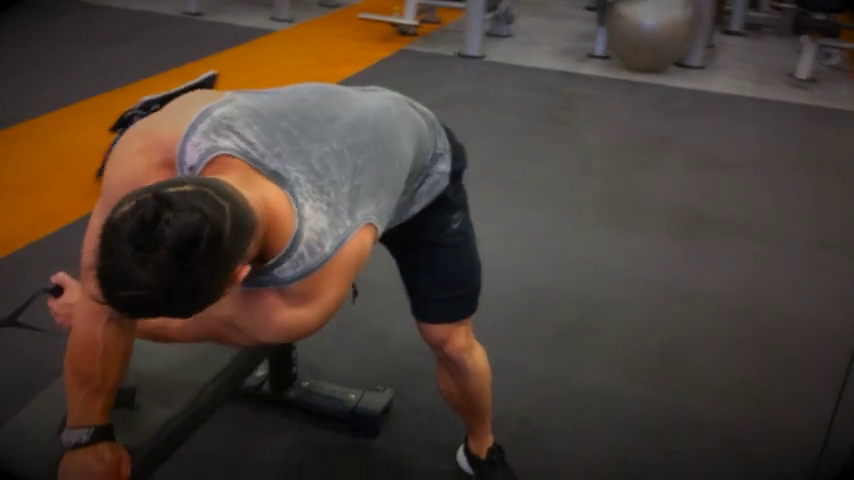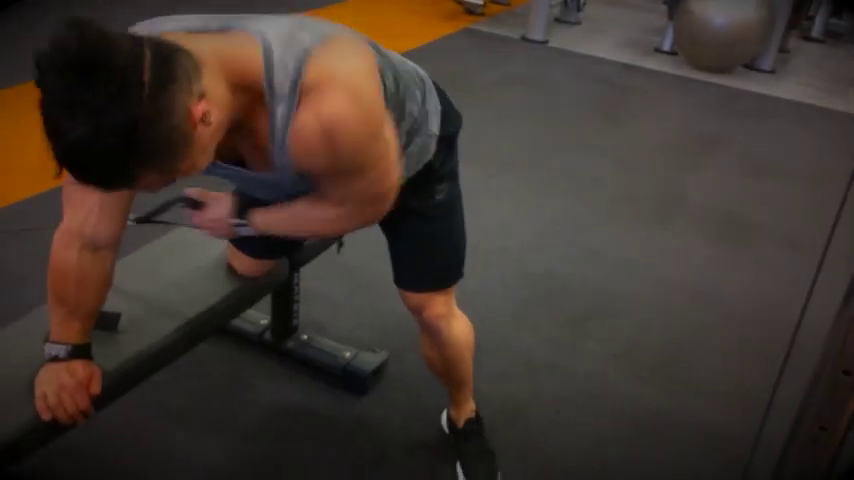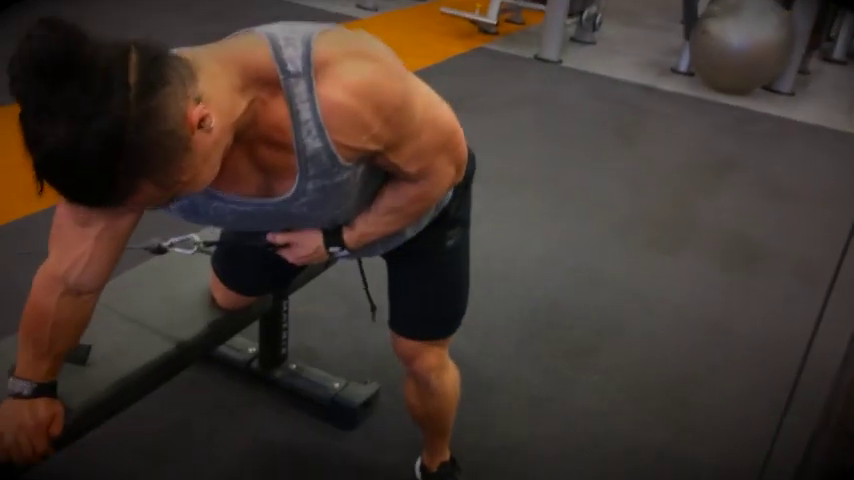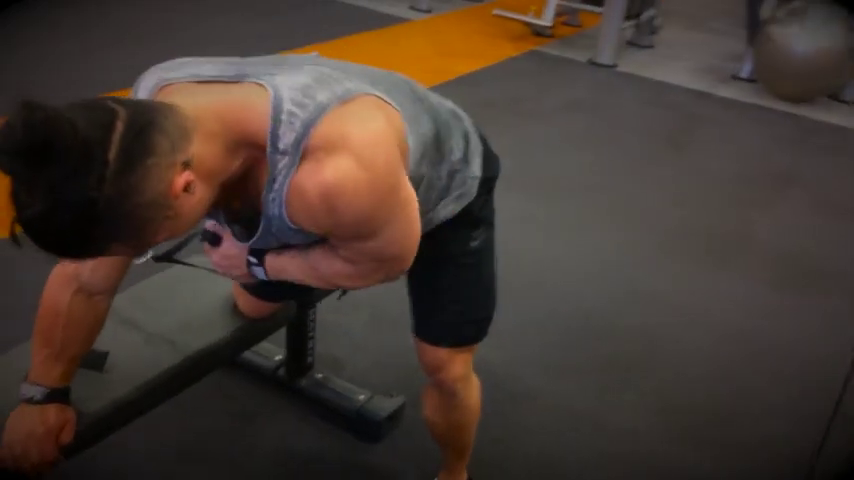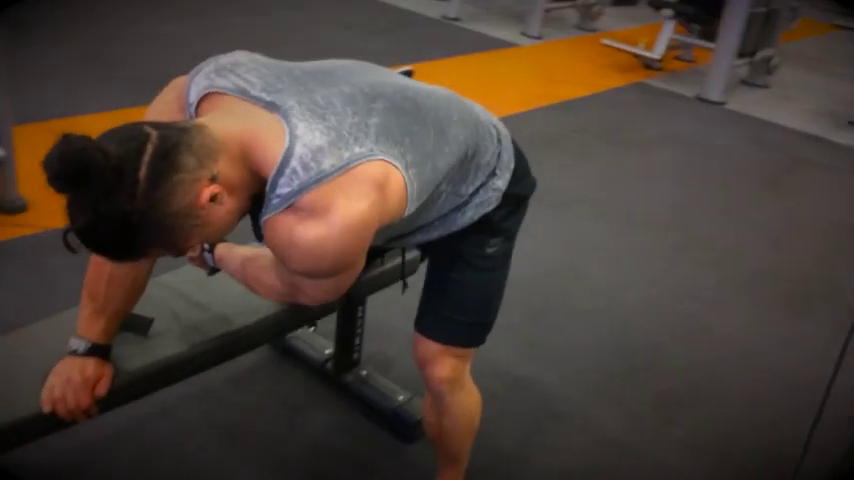
dt=0.5s
person 1, frame 1
right shoulder: (150, 153)
left elbow: (215, 323)
right elbow: (103, 300)
left wrist: (106, 312)
right wrist: (87, 434)
left hip: (421, 172)
right hip: (334, 143)
left knee: (450, 341)
person 1, frame 2
left shoulder: (330, 107)
right shoulder: (125, 93)
left elbow: (368, 201)
right elbow: (86, 233)
left wrist: (243, 217)
right wrist: (65, 351)
left hip: (408, 144)
left knee: (431, 307)
right knee: (245, 264)
left ankle: (463, 418)
person 1, frame 3
left shoulder: (342, 91)
right shoulder: (120, 138)
left elbow: (443, 162)
right elbow: (70, 280)
left wrist: (339, 239)
left hip: (420, 193)
left knee: (421, 358)
right knee: (228, 297)
person 1, frame 4
left shoulder: (335, 172)
right shoulder: (128, 134)
left elbow: (386, 260)
right elbow: (84, 279)
left wrist: (258, 263)
right wrist: (43, 394)
left hip: (445, 185)
right hip: (332, 196)
left knee: (445, 367)
right knee: (252, 305)
person 1, frame 5
left shoulder: (320, 221)
right shoulder: (186, 101)
left elbow: (310, 290)
right elbow: (133, 230)
left wrist: (215, 253)
right wrist: (89, 347)
left hip: (479, 189)
right hip: (404, 153)
left knee: (440, 368)
right knee: (297, 284)
